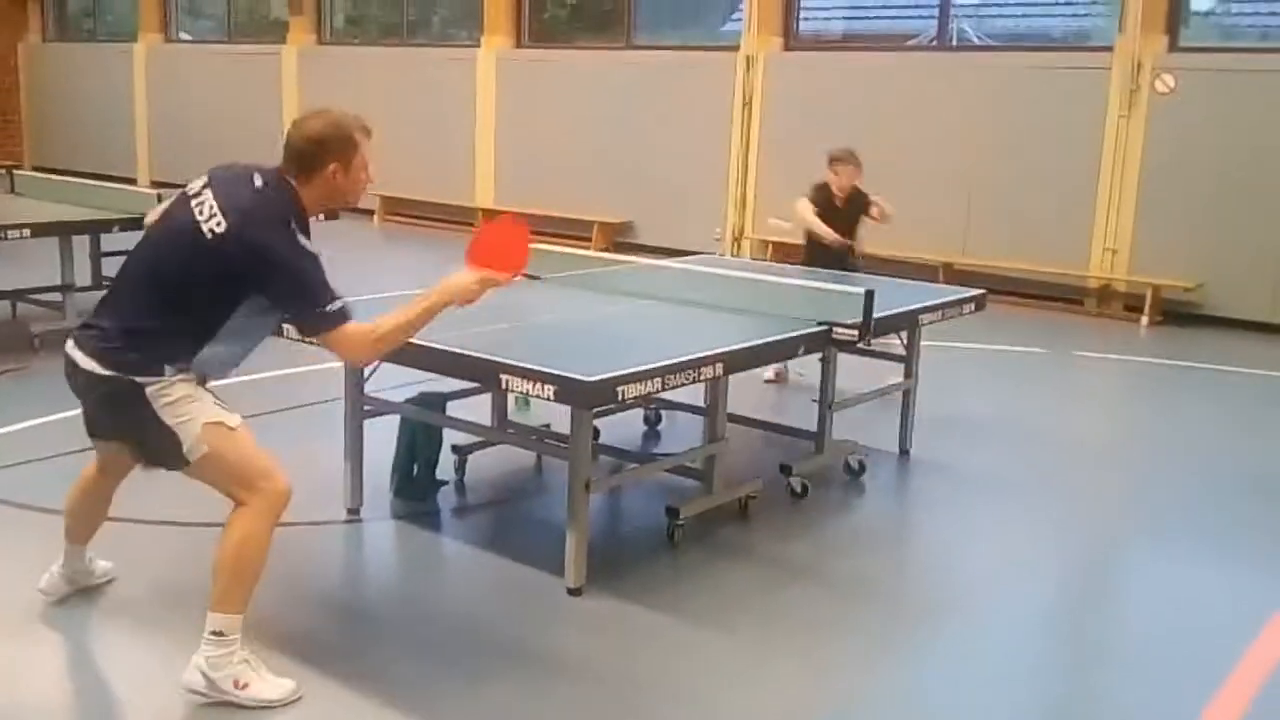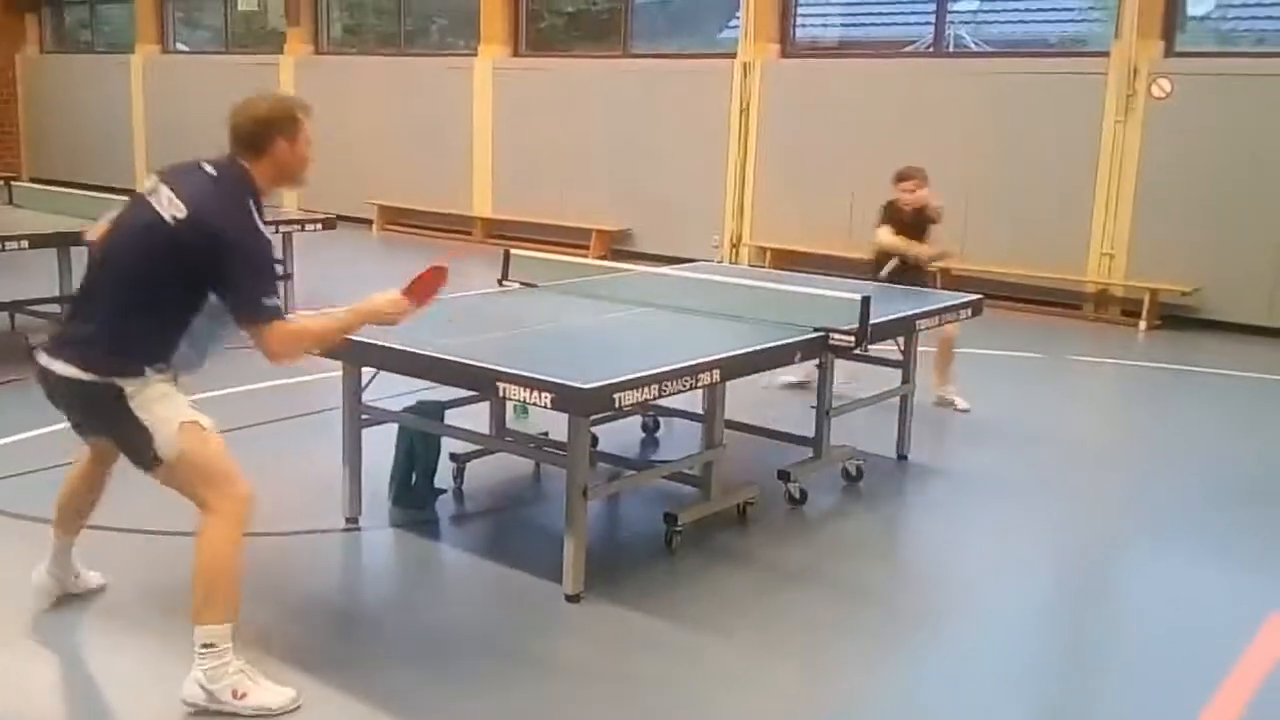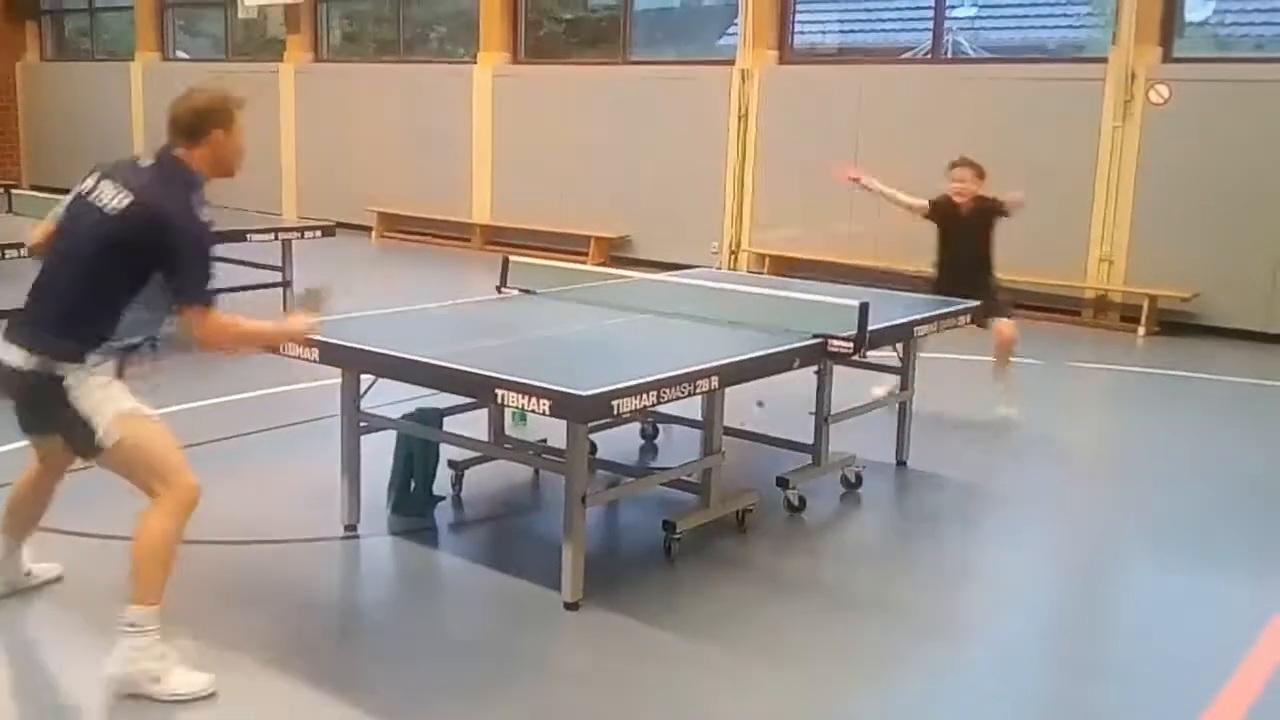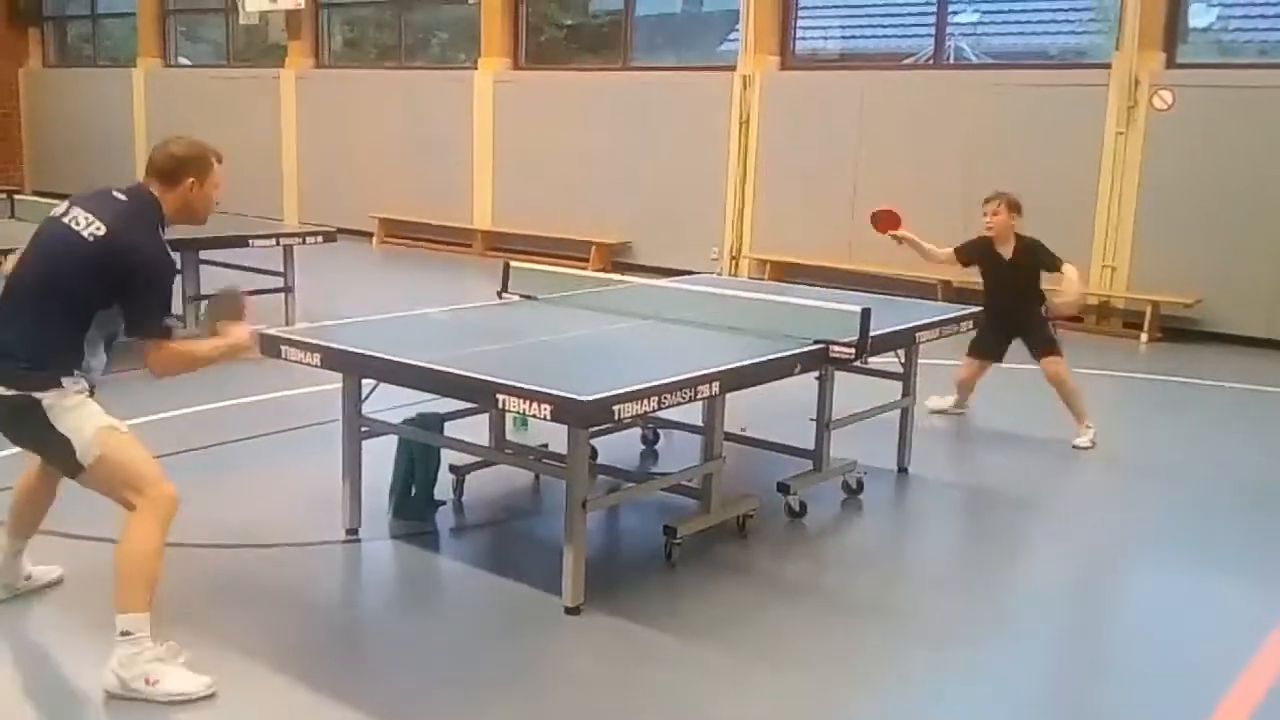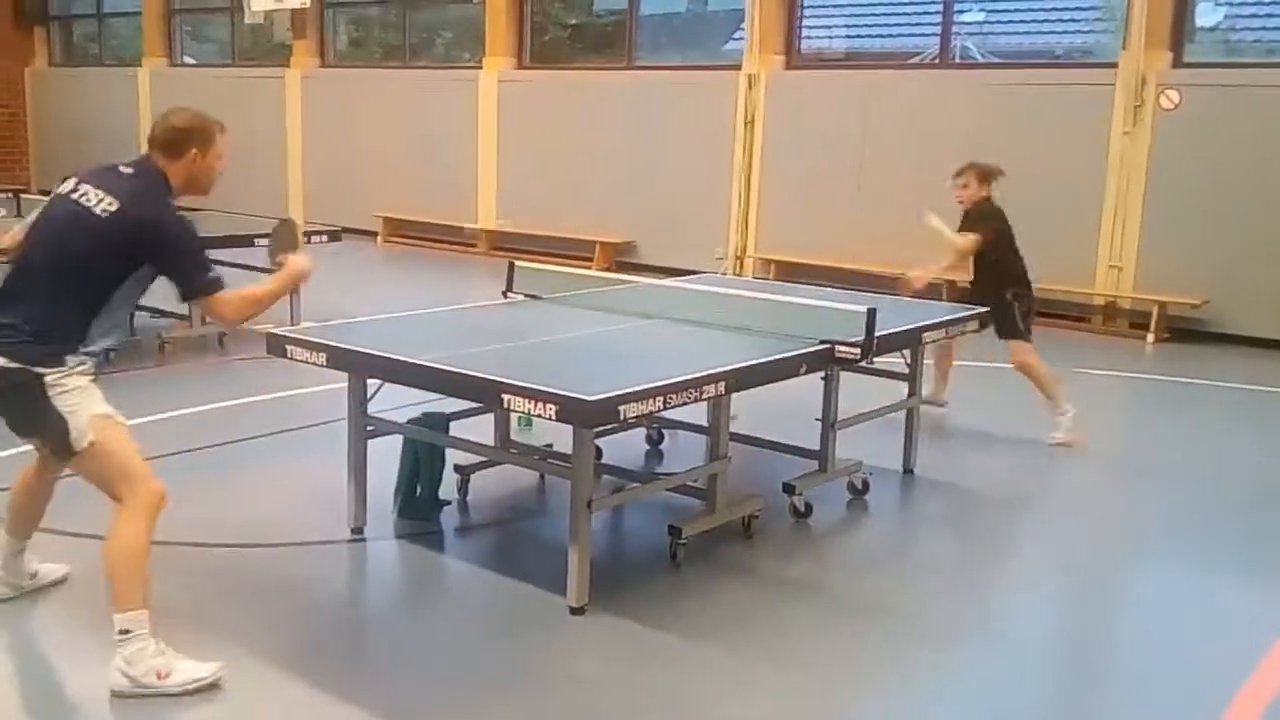
dt=0.2s
person 1, frame 1
left shoulder: (233, 179)
right shoulder: (276, 244)
left elbow: (156, 224)
right elbow: (356, 347)
right wrist: (442, 295)
left hip: (93, 352)
right hip: (138, 376)
left knee: (112, 461)
right knee: (264, 490)
left ankle: (70, 569)
right ankle: (219, 660)
person 1, frame 2
left shoulder: (178, 178)
right shoulder: (238, 228)
left elbow: (100, 239)
right elbow: (279, 345)
right wrist: (368, 312)
left hip: (64, 359)
right hip: (121, 378)
left knee: (102, 454)
right knee: (227, 498)
left ankle: (59, 570)
right ankle: (216, 670)
person 1, frame 3
left shoulder: (116, 173)
right shoulder: (179, 217)
right elbow: (207, 329)
right wrist: (280, 333)
right hip: (61, 368)
left knee: (54, 455)
right knee: (175, 485)
right ankle: (135, 651)
person 1, frame 4
left shoulder: (91, 204)
right shoulder: (144, 251)
right elbow: (161, 359)
right wrist: (230, 344)
left knee: (53, 458)
right knee: (154, 499)
right ankle: (133, 659)
person 1, frame 5
left shoulder: (90, 180)
right shoulder: (161, 222)
right elbow: (227, 310)
right wrist: (290, 276)
left knee: (51, 455)
right knee: (142, 492)
right ankle: (137, 656)
person 2, frame 1
left shoulder: (859, 198)
right shoulder: (819, 192)
left elbow: (884, 218)
right elbow: (801, 209)
left wrist: (882, 206)
right wrist: (824, 231)
left hip: (846, 264)
right hip: (816, 265)
right ankle: (781, 362)
person 2, frame 2
left shoulder: (925, 211)
right shoulder: (889, 211)
left elbow: (936, 212)
right elbow: (882, 239)
left wrist: (928, 203)
right wrist: (915, 249)
left hip: (913, 283)
right hip: (883, 281)
left knee: (948, 335)
left ankle: (943, 390)
person 2, frame 3
left shoulder: (987, 207)
right shoulder: (943, 205)
left elbow: (1011, 205)
right elbow: (912, 204)
left wrist: (1016, 199)
right wrist: (874, 186)
left hip: (981, 286)
right hip: (946, 286)
left knee: (1006, 334)
left ankle: (1003, 386)
right ankle: (899, 381)
person 2, frame 4
left shoulder: (1031, 247)
right shoulder: (980, 247)
left elbow: (1069, 271)
right elbow: (939, 257)
left wrist: (1071, 294)
right wrist: (911, 239)
left hip: (1032, 316)
right hip: (996, 318)
left knee: (1056, 373)
right knee: (964, 378)
left ankle: (1085, 425)
right ankle: (960, 400)
person 2, frame 5
left shoulder: (990, 215)
right shoulder: (972, 215)
left elbow: (963, 245)
right elbow: (960, 255)
left wrist: (941, 226)
right wrist: (929, 273)
left hip: (1011, 293)
right hip: (983, 291)
left knee: (1021, 357)
left ankle: (1063, 411)
right ankle: (937, 392)
